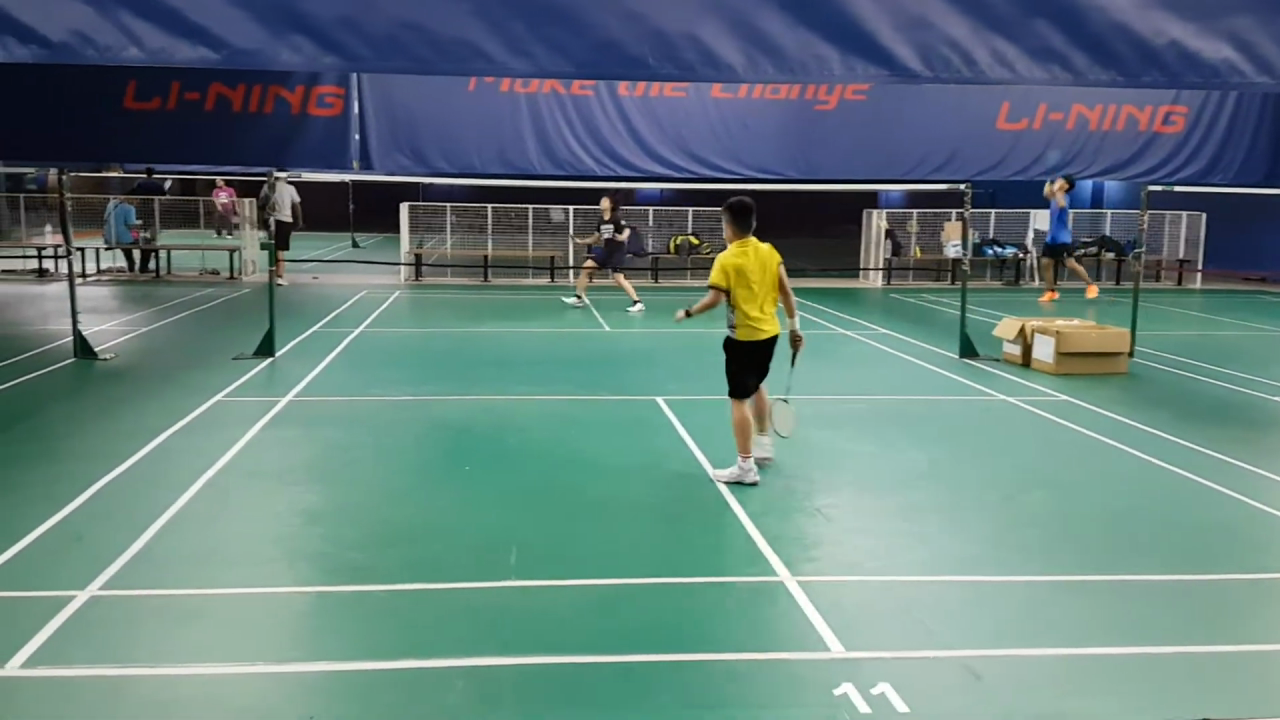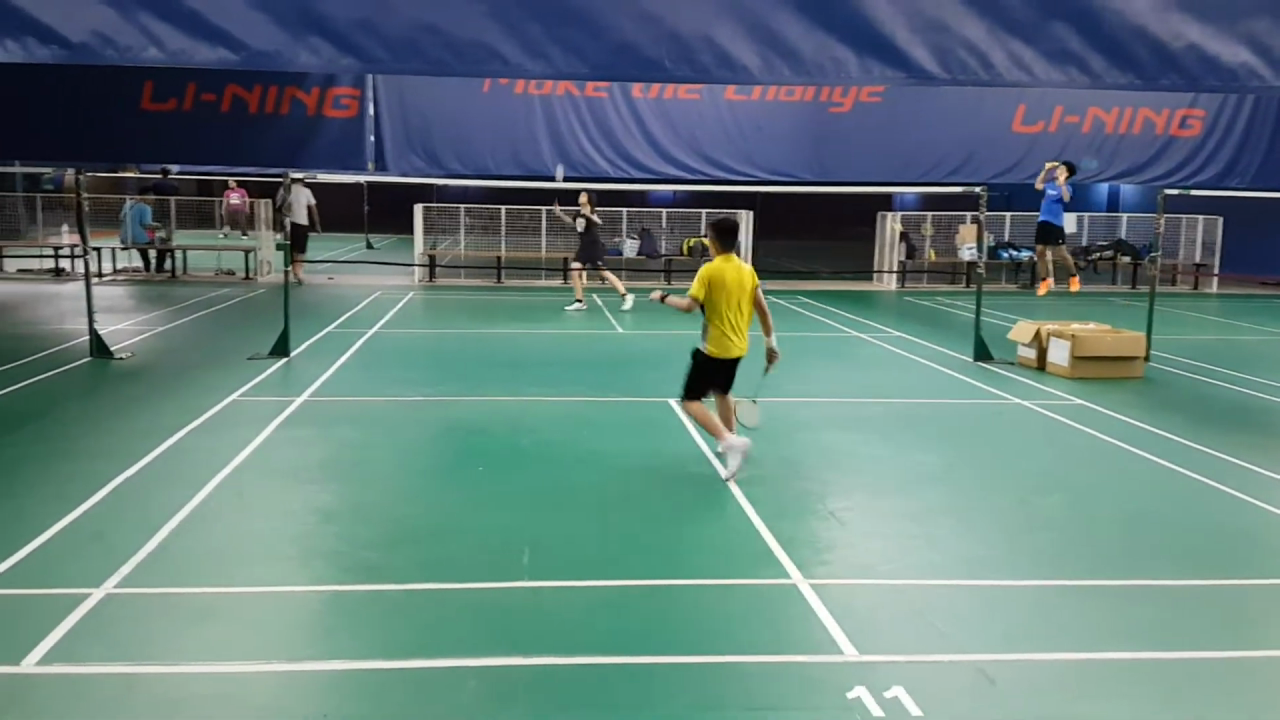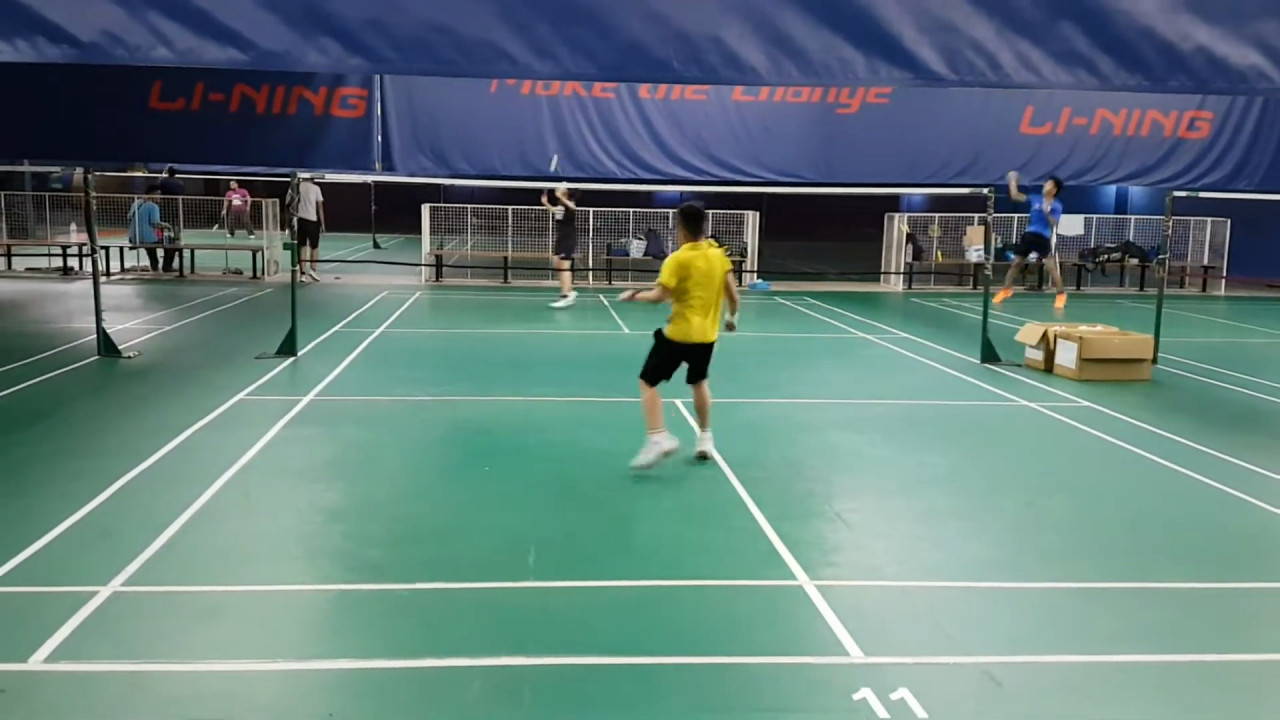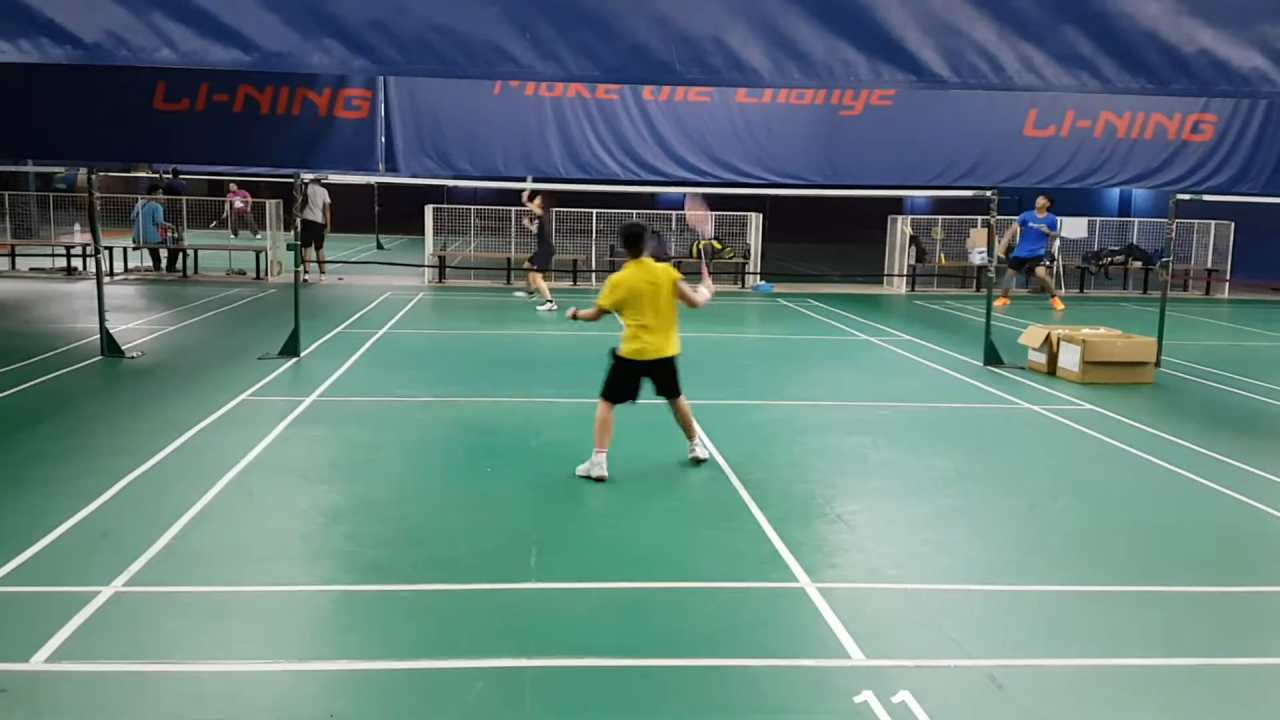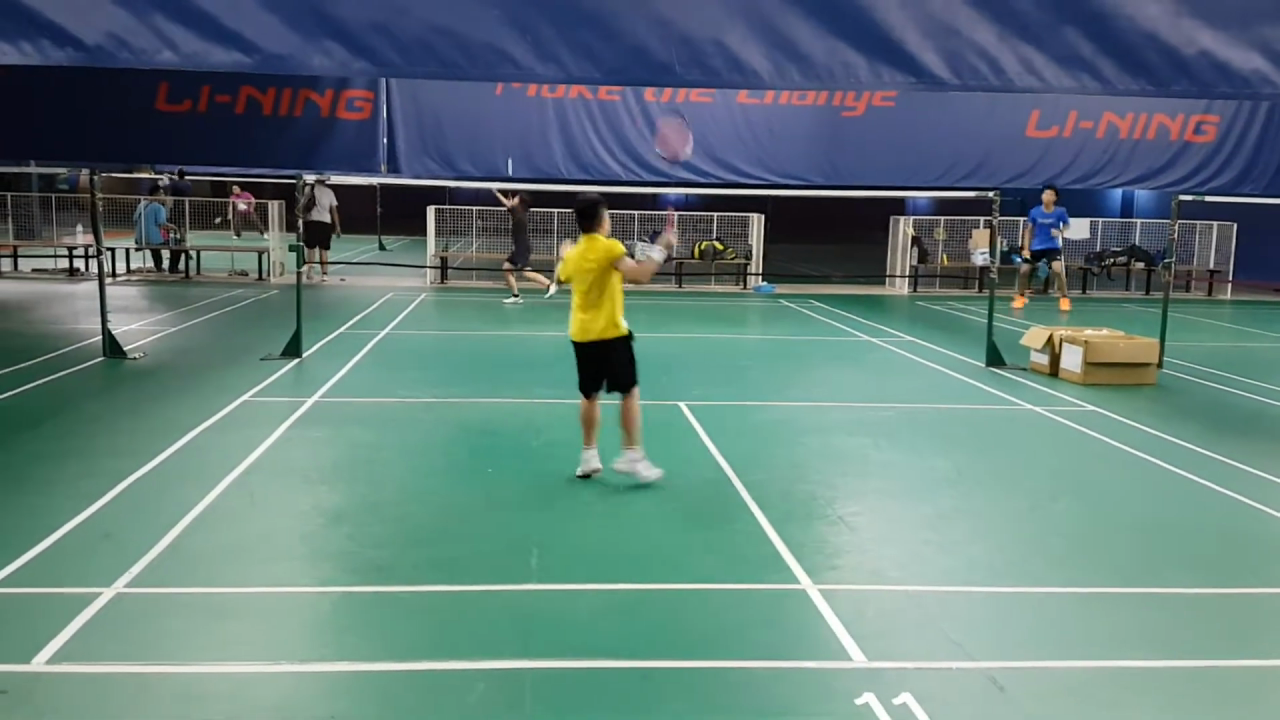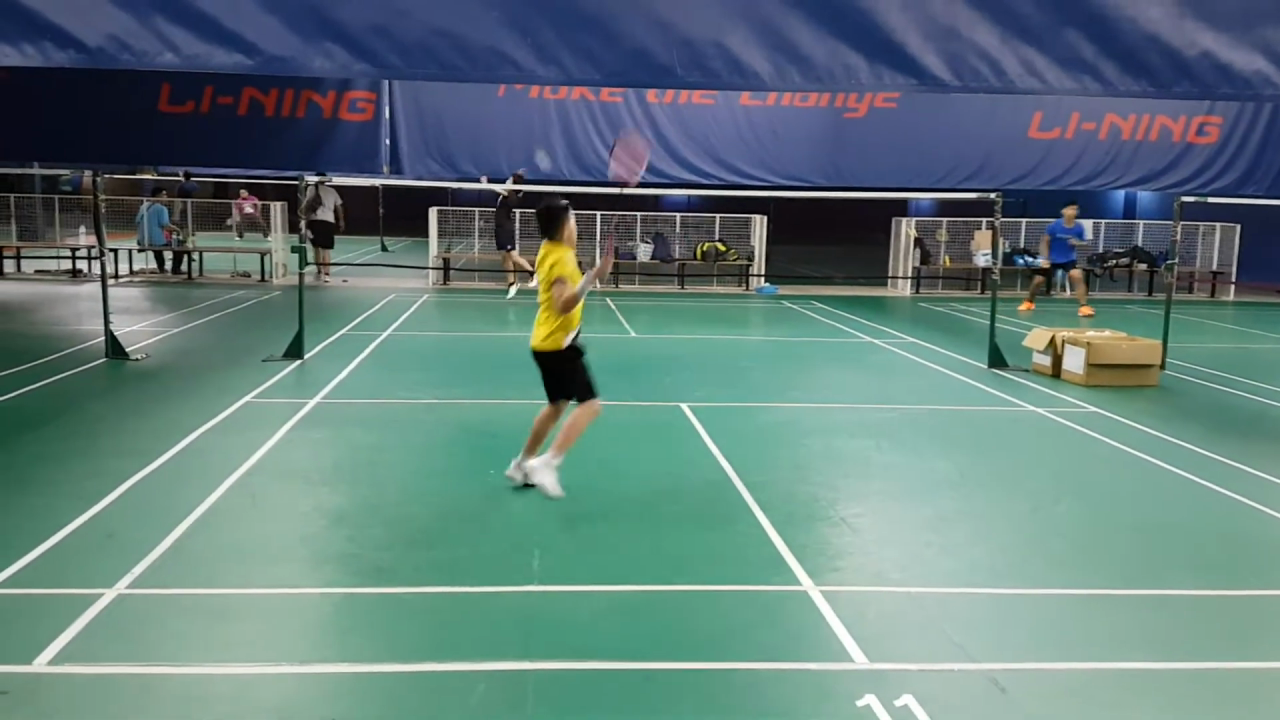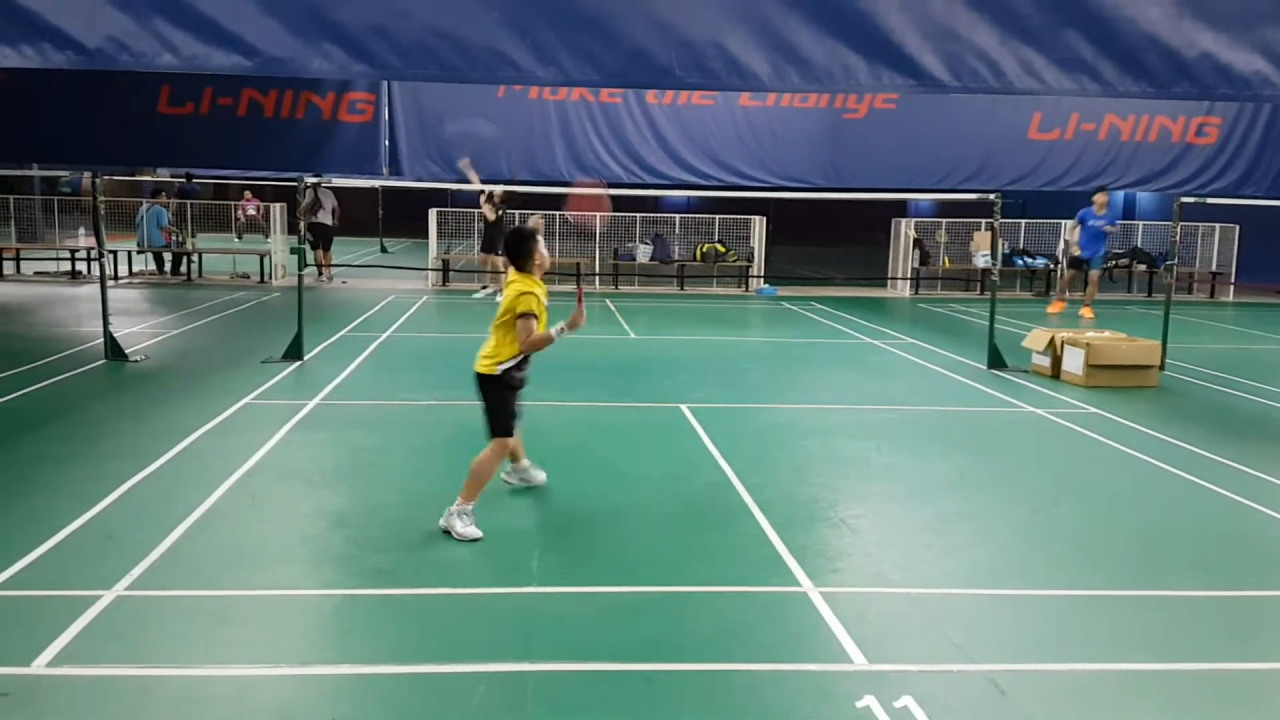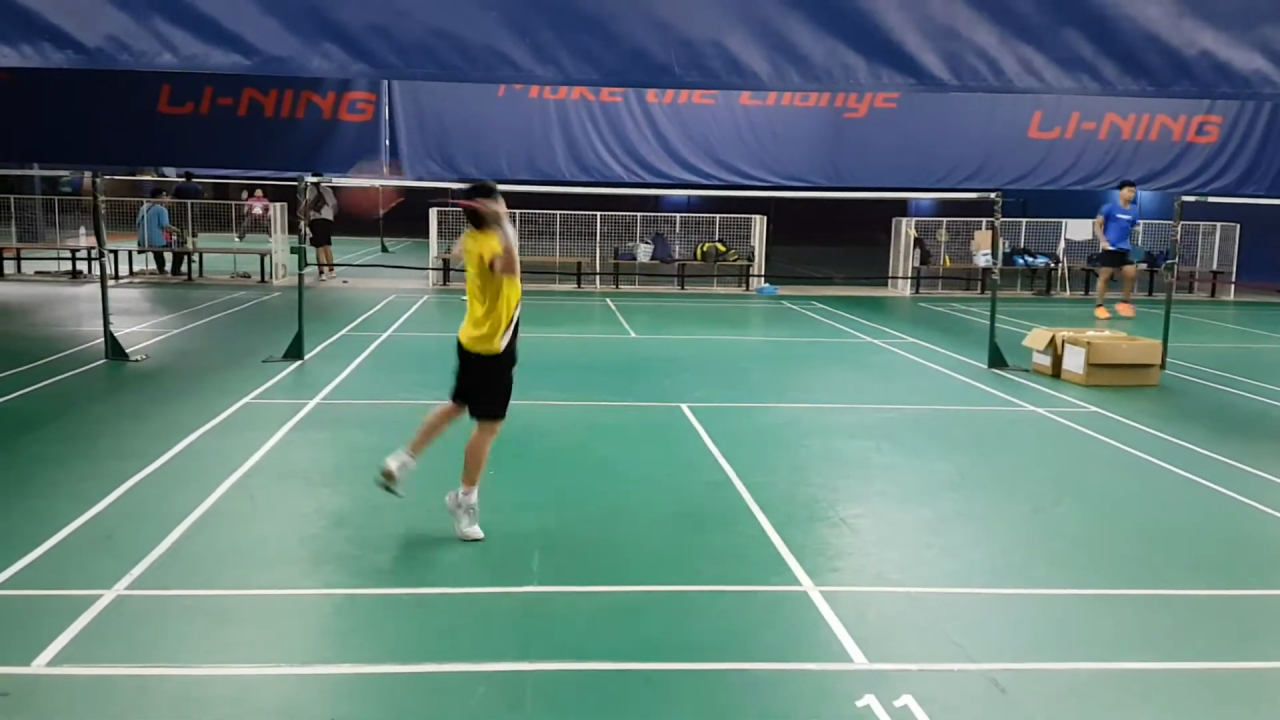
dt=0.2s
person 1, frame 1
left shoulder: (726, 258)
right shoulder: (769, 252)
left elbow: (714, 299)
right elbow: (787, 292)
left wrist: (688, 311)
right wrist: (794, 327)
left hip: (744, 337)
right hip: (770, 333)
left knee: (739, 399)
right knee: (756, 388)
left ankle: (746, 466)
right ankle: (762, 445)
person 1, frame 2
left shoulder: (709, 271)
right shoulder: (747, 271)
left elbow: (688, 305)
right elbow: (763, 310)
left wrist: (664, 297)
right wrist: (770, 344)
left hip: (713, 350)
right hip: (737, 348)
left knee: (690, 401)
right knee: (721, 394)
left ankle: (730, 442)
right ankle: (729, 439)
person 1, frame 3
left shoulder: (677, 260)
right shoulder: (719, 256)
left elbow: (658, 296)
right elbow: (733, 296)
left wrist: (632, 295)
right wrist: (732, 318)
left hip: (678, 335)
right hip: (706, 336)
left knee: (648, 383)
right knee: (699, 382)
left ankle: (658, 440)
right ankle: (705, 439)
person 1, frame 4
left shoulder: (616, 281)
right shoulder: (665, 272)
left elbow: (595, 314)
right elbow: (694, 301)
left wrist: (575, 314)
right wrist: (707, 290)
left hip: (632, 354)
right hip: (665, 351)
left knee: (606, 402)
right knee: (676, 397)
left ankle: (598, 461)
right ankle: (696, 446)
person 1, frame 5
left shoulder: (572, 255)
right shoulder: (610, 248)
left elbow: (562, 276)
right elbow: (639, 276)
right wrist: (661, 248)
left hip: (581, 336)
right hip: (611, 334)
left knee: (589, 397)
right knee: (629, 394)
left ankle: (589, 457)
right ankle: (632, 457)
person 1, frame 6
left shoulder: (547, 252)
right shoulder: (561, 261)
right elbow: (562, 305)
left wrist: (561, 207)
right wrist: (592, 278)
left hip: (544, 345)
right hip: (558, 345)
left knee: (557, 406)
right knee: (589, 405)
left ankle: (523, 464)
right ankle: (546, 464)
person 1, frame 7
left shoulder: (518, 276)
right shoulder: (527, 293)
right elbow: (527, 344)
left wrist: (528, 234)
right wrist: (565, 327)
left hip: (500, 369)
right hip: (497, 372)
left knee: (506, 427)
right knee: (501, 441)
left ankle: (519, 469)
right ankle: (459, 511)
person 1, frame 8
left shoulder: (473, 241)
right shoulder: (490, 246)
right elbow: (510, 270)
right wrist: (505, 226)
left hip: (474, 342)
right hip: (491, 348)
left knee: (456, 405)
right knee: (488, 425)
left ankle: (401, 461)
right ankle: (465, 499)
